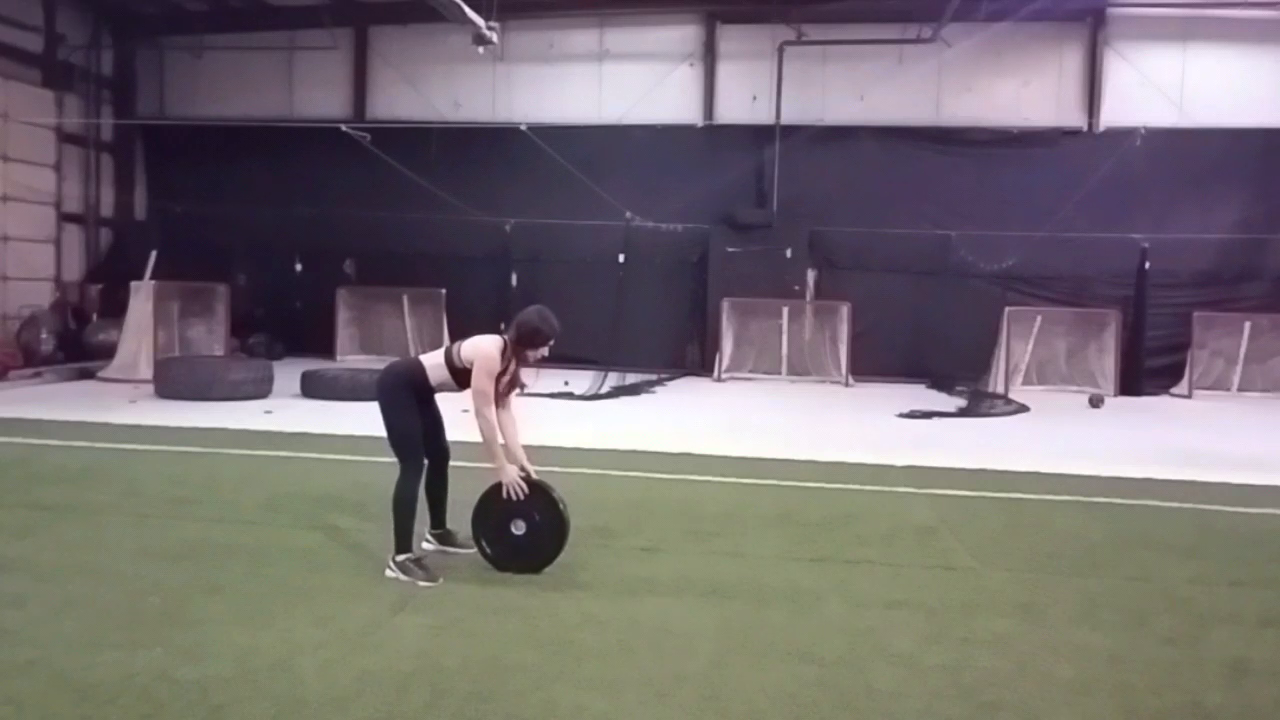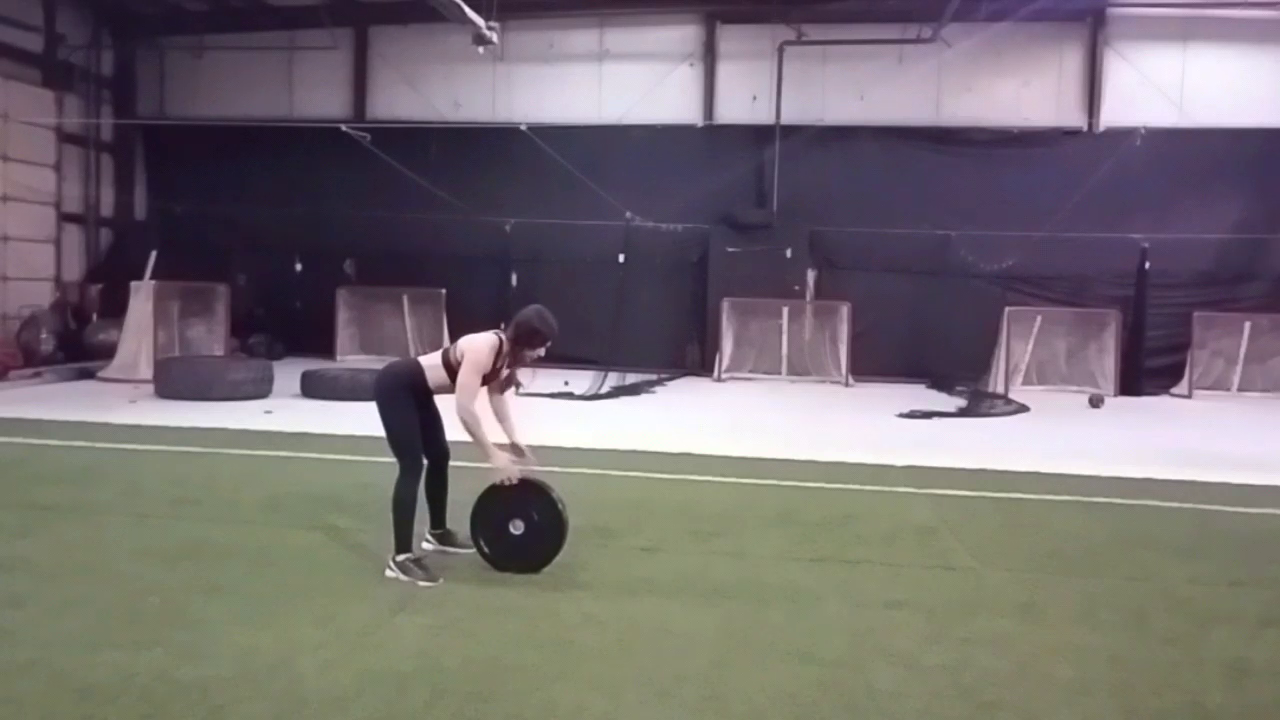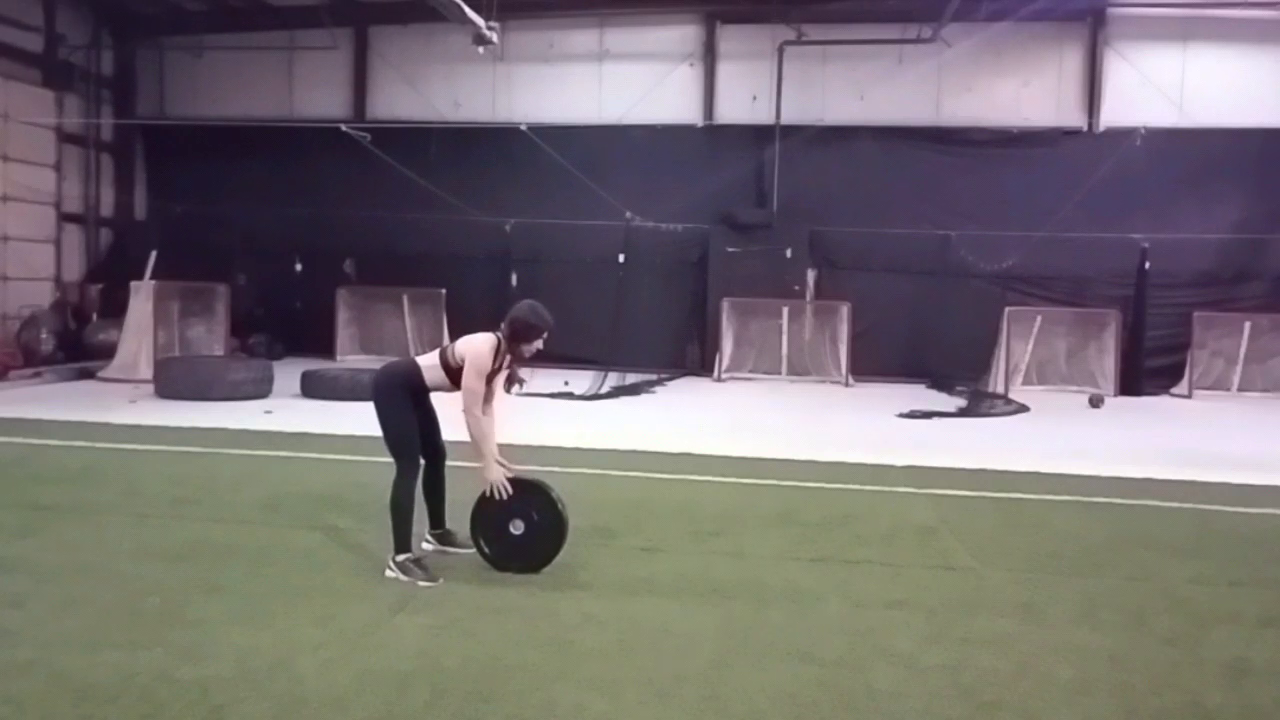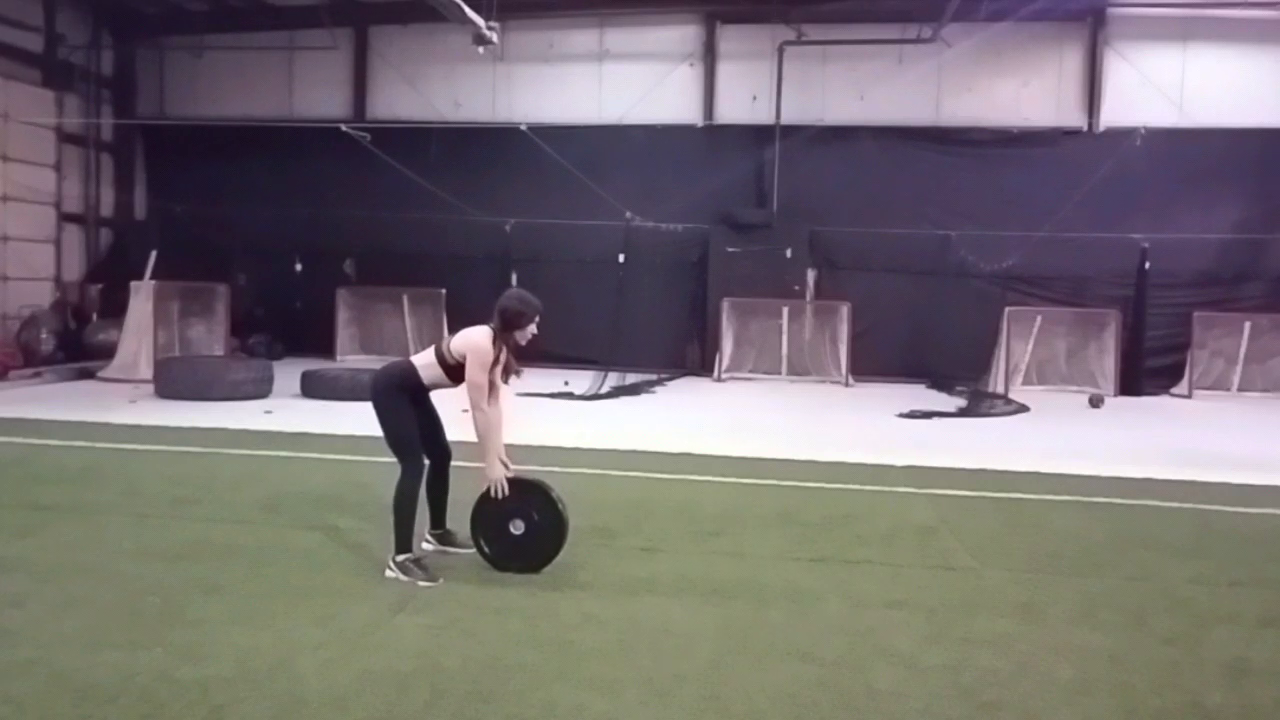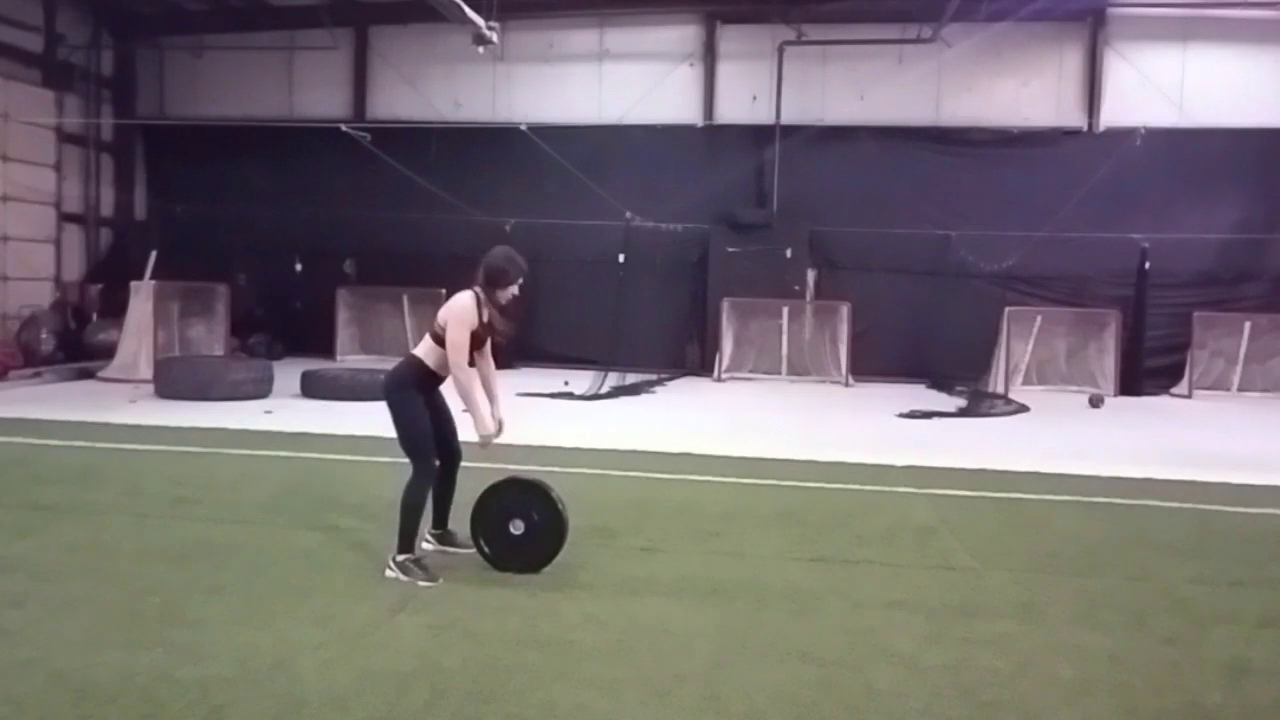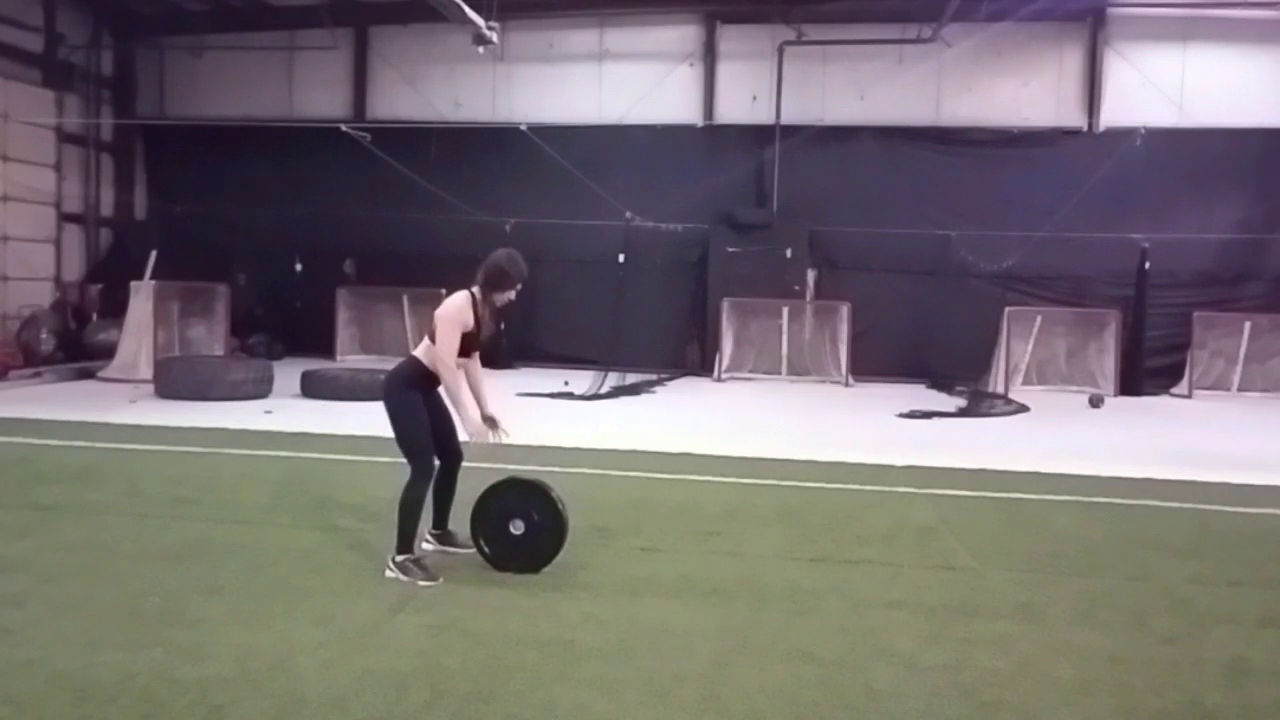
dt=0.4s
person 1, frame 1
left shoulder: (510, 355)
right shoulder: (490, 353)
left elbow: (502, 409)
right elbow: (483, 415)
left wrist: (520, 458)
right wrist: (502, 467)
left hip: (419, 391)
right hip: (397, 386)
left knee: (439, 457)
right knee: (413, 466)
left ankle: (437, 533)
right ankle: (401, 558)
person 1, frame 2
left shoulder: (506, 351)
right shoulder: (484, 348)
left elbow: (496, 395)
right elbow: (464, 407)
left wrist: (513, 438)
right wrist: (492, 452)
left hip: (417, 391)
right hip: (396, 387)
left knee: (440, 457)
right knee: (412, 466)
left ankle: (437, 533)
right ankle: (401, 558)
person 1, frame 3
left shoulder: (503, 353)
right shoulder: (482, 351)
left elbow: (487, 408)
right elbow: (472, 413)
left wrist: (493, 455)
right wrist: (487, 465)
left hip: (414, 390)
right hip: (393, 387)
left knee: (435, 457)
right knee: (409, 466)
left ankle: (437, 533)
right ankle: (400, 558)
person 1, frame 4
left shoulder: (499, 345)
right shoulder: (480, 345)
left elbow: (493, 402)
right elbow: (479, 409)
left wrist: (500, 454)
right wrist: (490, 463)
left hip: (414, 390)
right hip: (392, 388)
left knee: (441, 457)
right knee: (414, 466)
left ankle: (437, 533)
right ankle: (400, 559)
person 1, frame 5
left shoulder: (488, 307)
right shoulder: (464, 305)
left elbow: (484, 358)
right elbow: (459, 367)
left wrist: (495, 407)
right wrist: (479, 419)
left hip: (426, 387)
right hip: (405, 385)
left knee: (451, 458)
right knee: (425, 467)
left ankle: (438, 533)
right ankle: (401, 558)
person 1, frame 6
left shoulder: (484, 308)
right shoulder: (459, 306)
left elbow: (470, 360)
right elbow: (447, 365)
left wrist: (484, 409)
right wrist: (468, 418)
left hip: (425, 388)
right hip: (404, 387)
left knee: (452, 457)
right knee: (423, 466)
left ankle: (438, 532)
right ankle: (400, 558)
